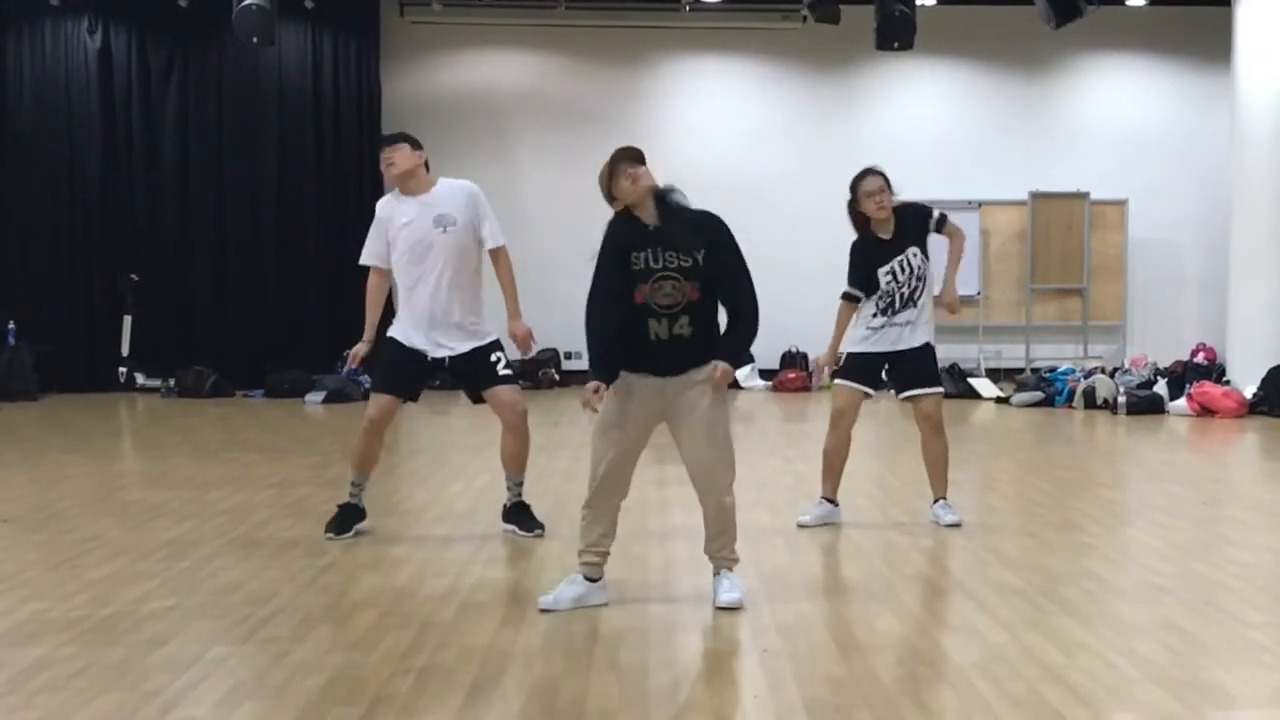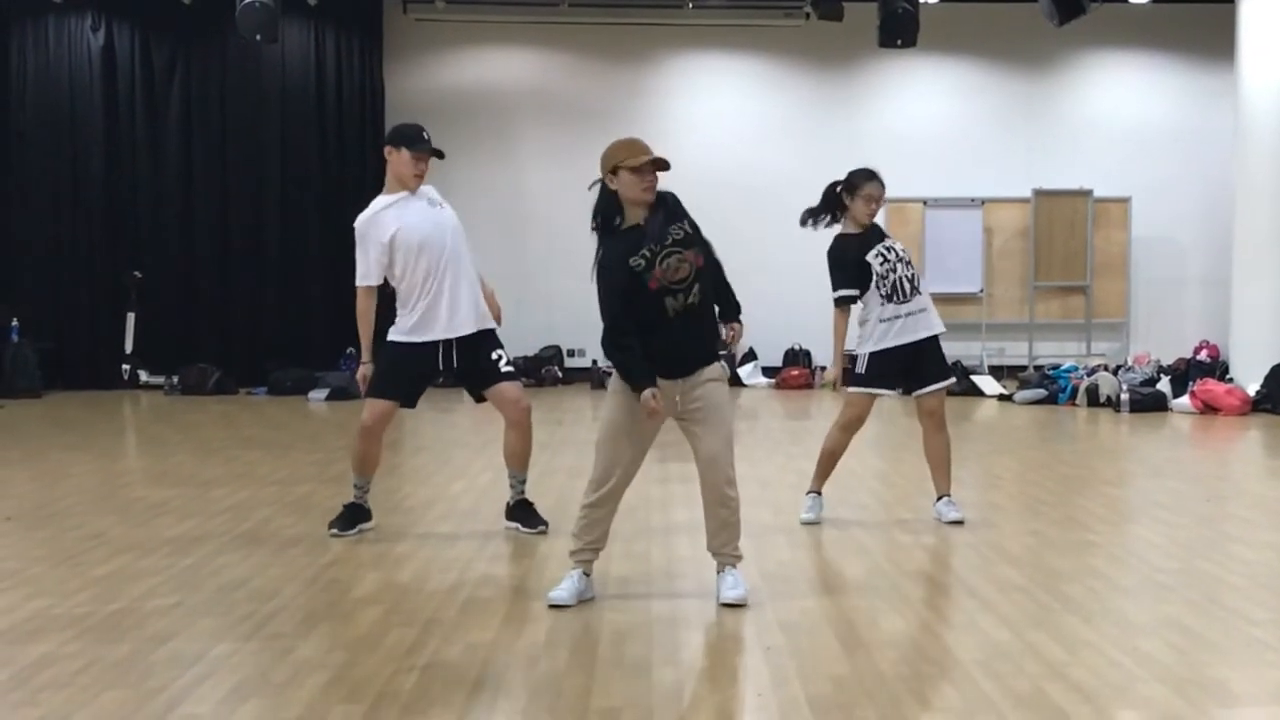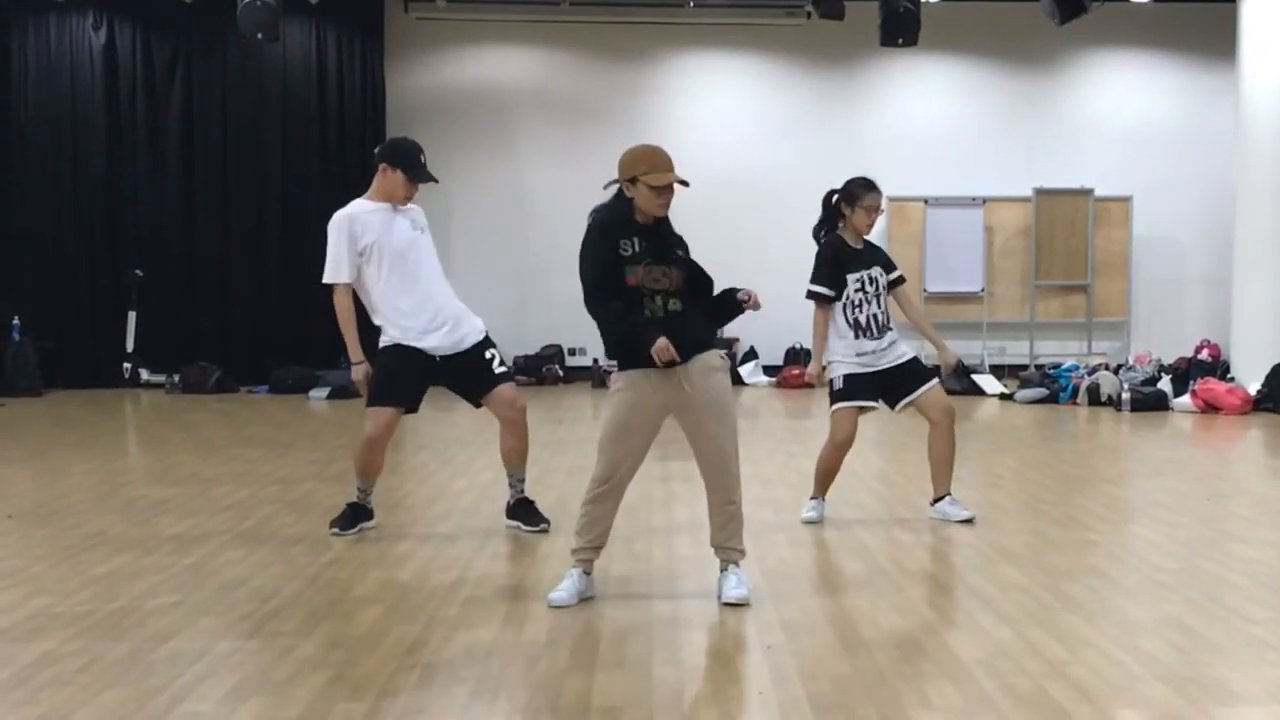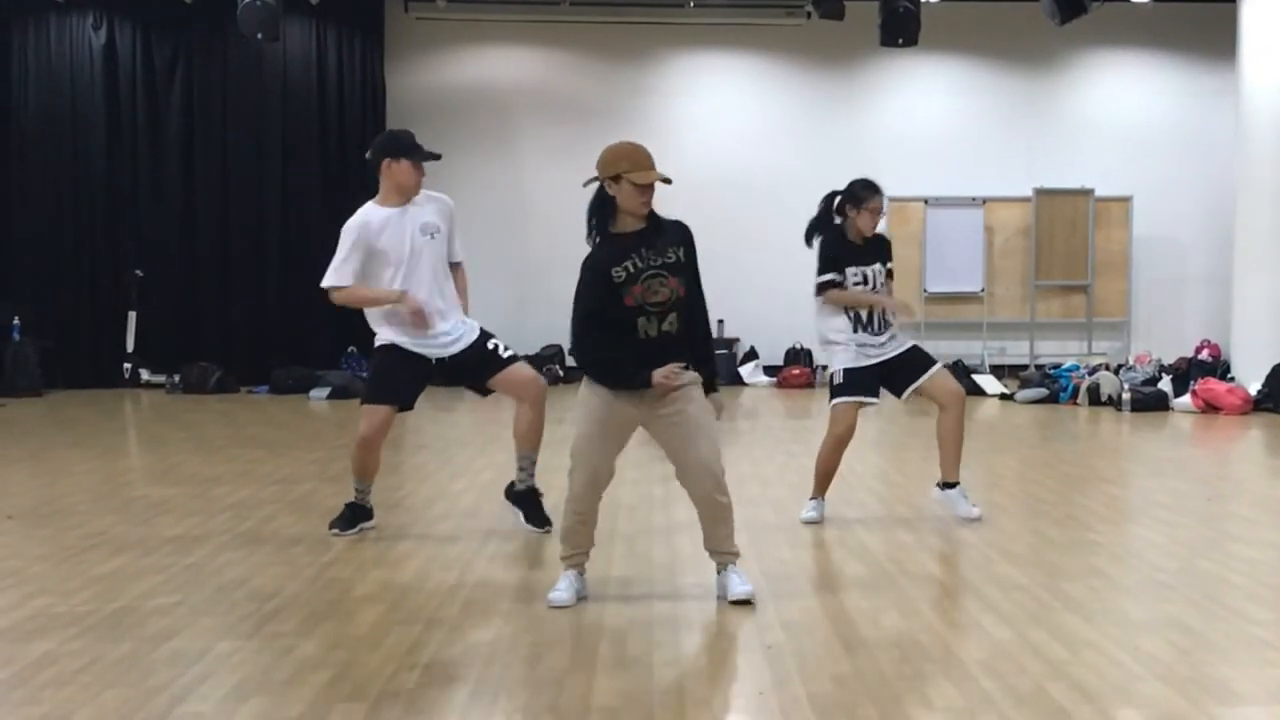
dt=0.4s
person 1, frame 1
left shoulder: (707, 229)
right shoulder: (619, 238)
left elbow: (743, 303)
right elbow: (602, 309)
left wrist: (729, 357)
right wrist: (601, 372)
left hip: (697, 377)
right hip: (633, 379)
left knee: (715, 479)
right knee: (605, 478)
left ankle: (724, 569)
right ankle: (590, 577)
person 1, frame 2
left shoulder: (672, 210)
right shoulder: (615, 250)
left elbow: (708, 263)
right elbow: (617, 329)
left wrist: (730, 313)
right wrist: (641, 384)
left hip: (703, 372)
right hip: (643, 376)
left knee: (719, 473)
right knee: (607, 477)
left ankle: (727, 567)
right ankle: (580, 571)
person 1, frame 3
left shoulder: (672, 240)
right shoulder: (606, 230)
right elbow: (600, 301)
left wrist: (736, 301)
right wrist: (648, 337)
left hip: (702, 365)
right hip: (638, 373)
left knee: (722, 470)
right knee: (609, 474)
left ankle: (730, 564)
right ankle: (581, 570)
person 1, frame 4
left shoulder: (677, 237)
right shoulder: (602, 258)
left elbow: (695, 312)
right elbow: (587, 341)
left wrist: (709, 382)
right wrist: (643, 374)
left hip: (677, 383)
right hip: (610, 387)
left knee: (708, 475)
right knee: (585, 483)
left ankle: (726, 565)
right ankle: (572, 570)
person 2, frame 1
left shoulder: (465, 193)
right shoulder: (387, 209)
left elbow: (497, 253)
right elbow: (379, 274)
left wrist: (515, 317)
right wrist: (367, 337)
left hip: (471, 334)
right hip: (409, 335)
left knee: (514, 409)
right knee: (376, 416)
left ankle: (514, 505)
right ankle: (353, 505)
person 2, frame 2
left shoulder: (432, 195)
right shoulder: (372, 220)
right elbow: (366, 290)
left wrist: (485, 293)
right wrist: (366, 357)
left hip: (473, 328)
right hip: (412, 337)
left knee: (518, 407)
right knee: (371, 420)
left ankle: (517, 503)
right ankle: (358, 506)
person 2, frame 3
left shoulder: (414, 214)
right shoulder: (348, 221)
right elbow: (341, 291)
right wrist: (357, 358)
left hip: (461, 334)
right hip: (403, 343)
left knee: (513, 407)
right knee: (375, 432)
left ankle: (517, 502)
right ankle: (361, 506)
person 2, frame 4
left shoulder: (441, 206)
right shoulder: (362, 225)
right elbow: (339, 292)
left wrist: (462, 318)
right wrist: (397, 298)
left hip: (457, 335)
right hip: (399, 345)
left knee: (533, 387)
right knee: (369, 433)
left ankle: (524, 488)
right ankle: (360, 506)
person 3, frame 1
left shoulder: (913, 216)
right shoulder: (862, 249)
left elbow: (956, 234)
right elbow: (850, 300)
left wrist: (950, 284)
right wrist: (832, 350)
left hip: (915, 340)
right hip: (867, 341)
left knee: (931, 419)
right knee: (840, 414)
left ankle: (940, 502)
right ankle: (828, 502)
person 3, frame 2
left shoulder: (876, 230)
right shoulder: (841, 250)
right elbow: (843, 306)
right wrist: (837, 361)
left hip: (922, 333)
right hip: (879, 342)
left knee: (934, 415)
right knee: (851, 418)
left ankle: (944, 499)
right ankle: (814, 494)
person 3, frame 3
left shoulder: (876, 253)
right shoulder: (831, 250)
left elbow: (905, 302)
right elbow: (822, 307)
left wrist: (940, 346)
right wrist: (817, 359)
left hip: (893, 354)
right hip: (851, 362)
left knee: (943, 412)
right knee: (841, 437)
left ankle: (942, 499)
right ankle: (817, 499)
person 3, frame 4
left shoulder: (880, 245)
right shoulder: (831, 241)
right elbow: (830, 295)
right wrist: (880, 300)
left hip: (892, 346)
right hip: (849, 353)
left knee: (953, 396)
right knee: (841, 431)
left ankle: (949, 486)
right ankle: (816, 499)
